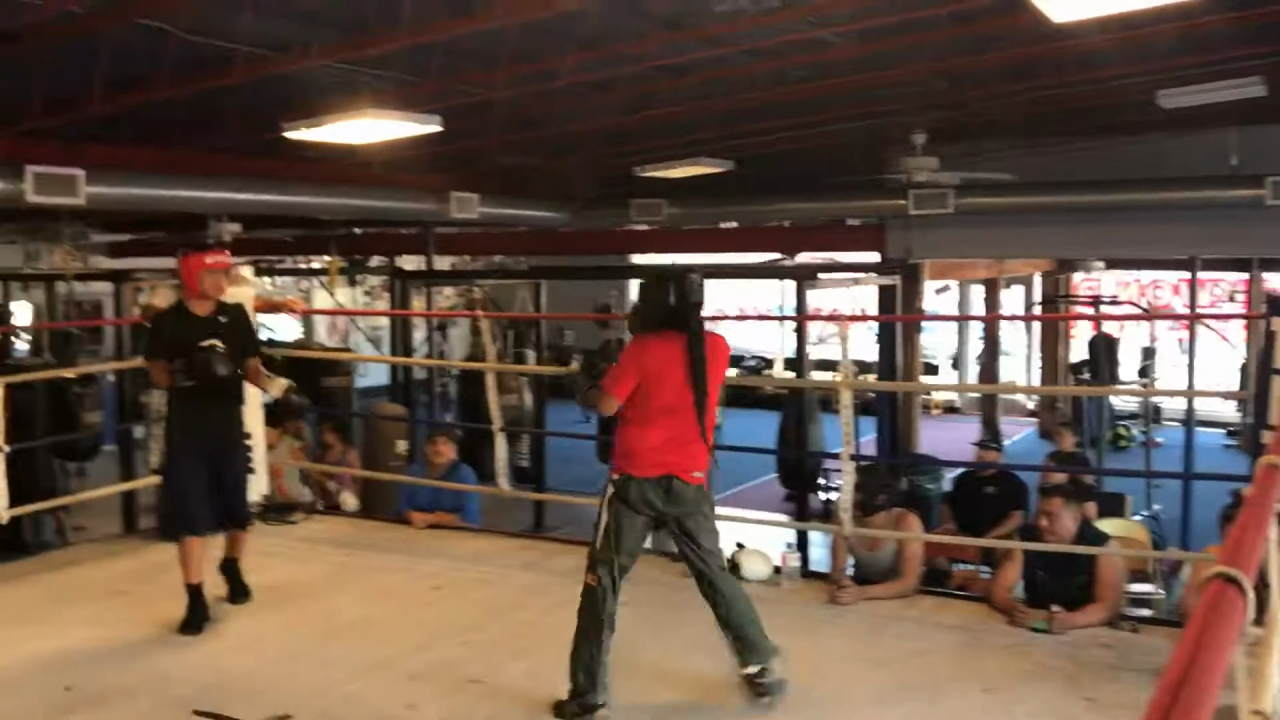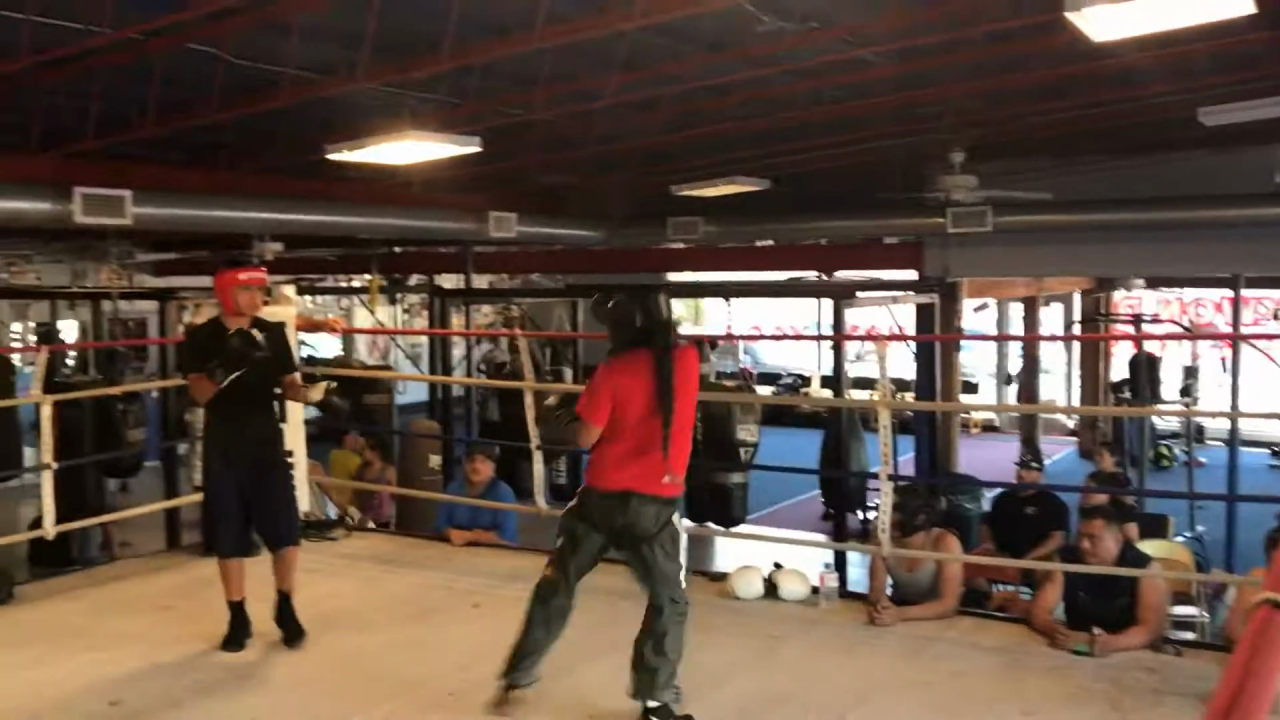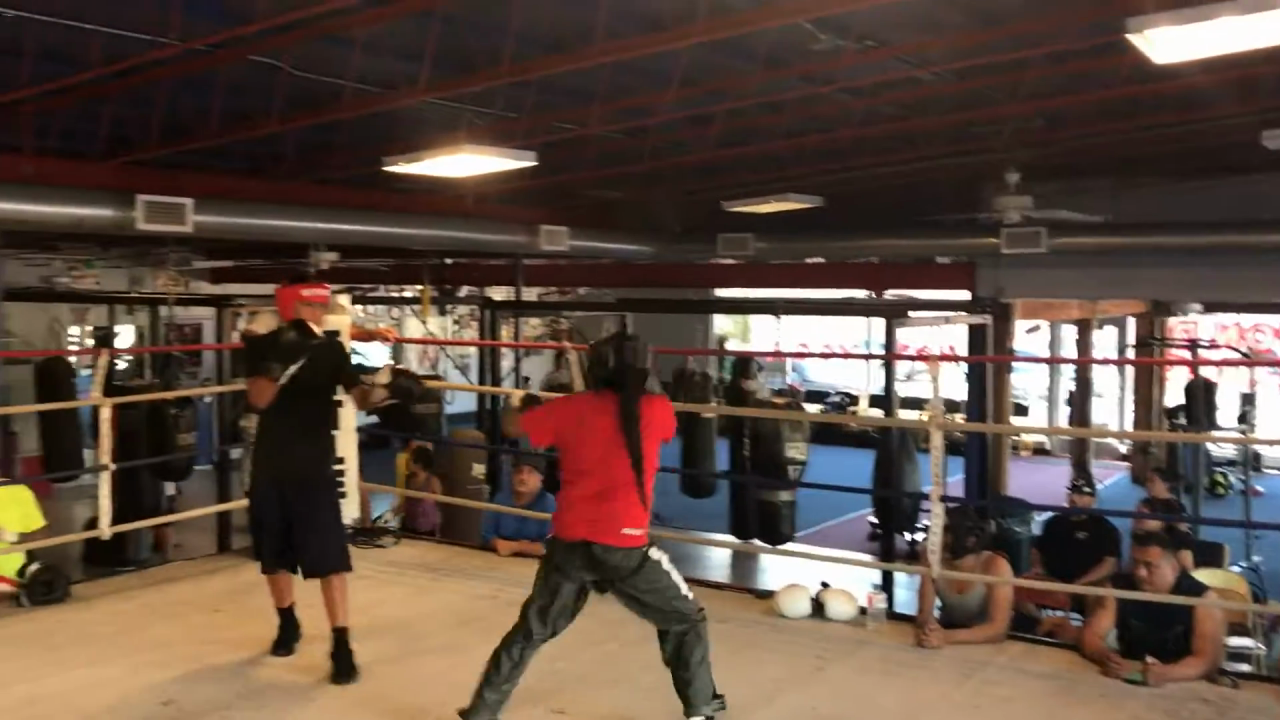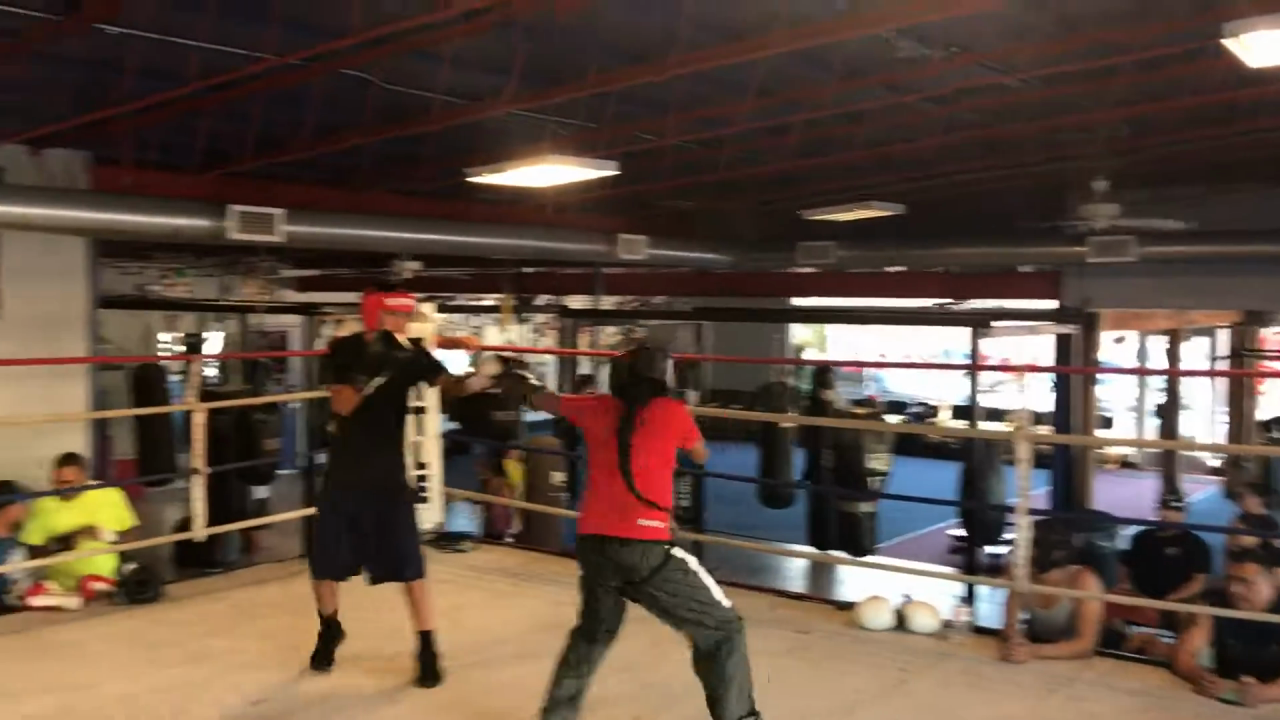
dt=0.2s
person 1, frame 1
left shoulder: (642, 347)
right shoulder: (716, 347)
left elbow: (607, 407)
left wrist: (592, 388)
left hip: (636, 481)
right hip: (690, 484)
left knee: (602, 583)
right knee: (715, 578)
right ankle: (760, 668)
person 1, frame 2
left shoulder: (614, 370)
right shoulder: (687, 361)
left elbow: (584, 437)
left wrist: (564, 417)
right wrist: (625, 324)
left hip: (602, 496)
right hip: (654, 503)
left knee: (556, 587)
right knee: (669, 601)
left ankle: (517, 679)
person 1, frame 3
left shoulder: (575, 406)
right shoulder: (658, 408)
left elbow: (516, 429)
left hip: (569, 543)
right hip: (625, 547)
left knee: (532, 628)
right knee: (685, 621)
person 1, frame 4
left shoulder: (596, 407)
right shoulder: (672, 411)
left elbow: (544, 401)
right elbow: (701, 456)
left wrist: (527, 393)
left hip: (594, 543)
right hip: (645, 545)
left knee: (593, 634)
right knee: (721, 630)
person 2, frame 1
left shoulder: (235, 317)
right shoulder: (167, 322)
left elbow: (251, 367)
right elbow: (158, 375)
left wrist: (274, 385)
right wrist: (188, 372)
left hip: (228, 428)
right hip: (186, 431)
left knee: (236, 512)
right knee: (190, 518)
left ankle: (231, 566)
right ankle: (196, 600)
person 2, frame 2
left shoulder: (272, 333)
right shoulder: (201, 337)
left elbow: (288, 384)
right elbow: (199, 393)
left wrist: (312, 393)
right wrist: (229, 366)
left hip: (267, 446)
right hip: (223, 451)
left knee: (285, 533)
right knee: (228, 540)
left ankle: (286, 605)
right ankle: (238, 617)
person 2, frame 3
left shoulder: (330, 348)
right shoulder: (261, 346)
left elbow: (359, 394)
right elbow: (258, 399)
left wrist: (383, 390)
right wrist: (287, 358)
left hip: (314, 465)
right hip: (270, 465)
left knee: (330, 558)
right knee: (273, 555)
left ankle: (341, 645)
right ankle: (287, 621)
person 2, frame 4
left shoulder: (410, 353)
right shoulder: (344, 350)
left elbow: (448, 384)
right elbow: (341, 405)
left wrist: (482, 379)
right wrist: (373, 369)
left hip: (388, 472)
right hip: (344, 470)
left knee: (407, 562)
right knee: (326, 559)
left ankle: (427, 648)
right ankle: (329, 629)
